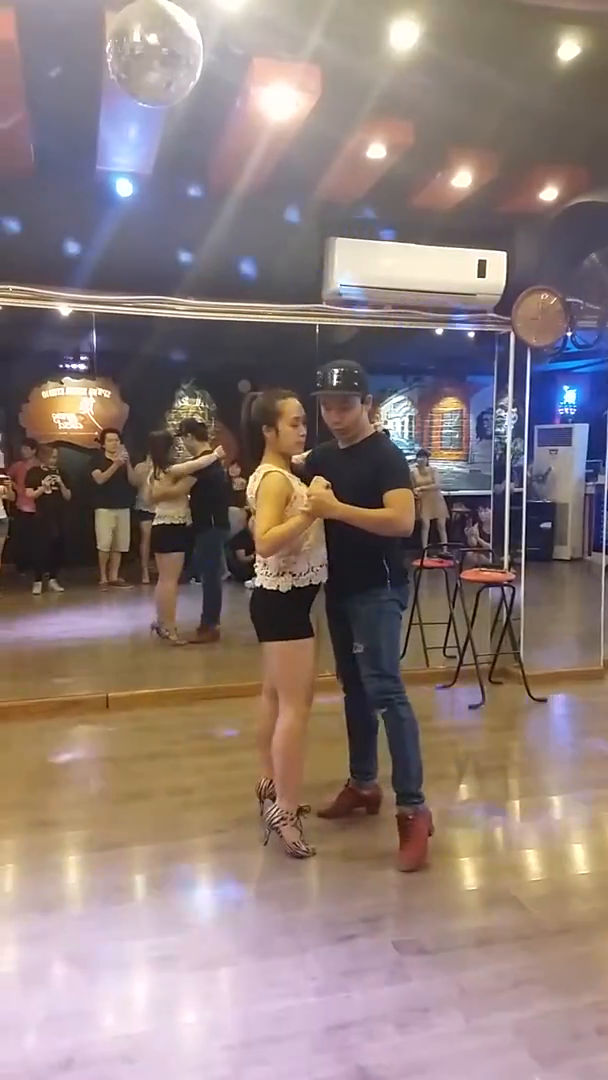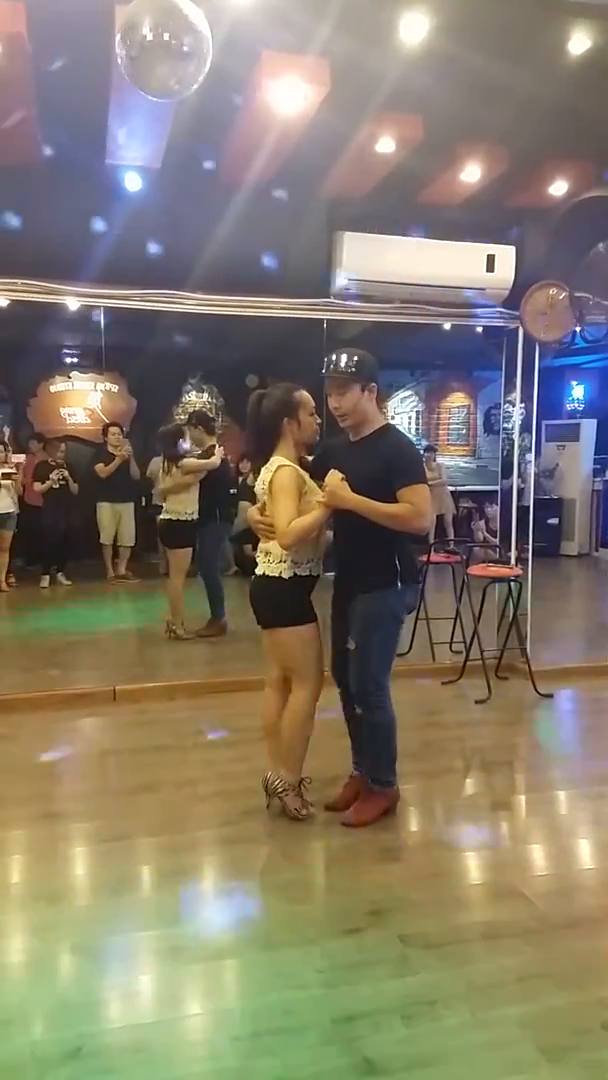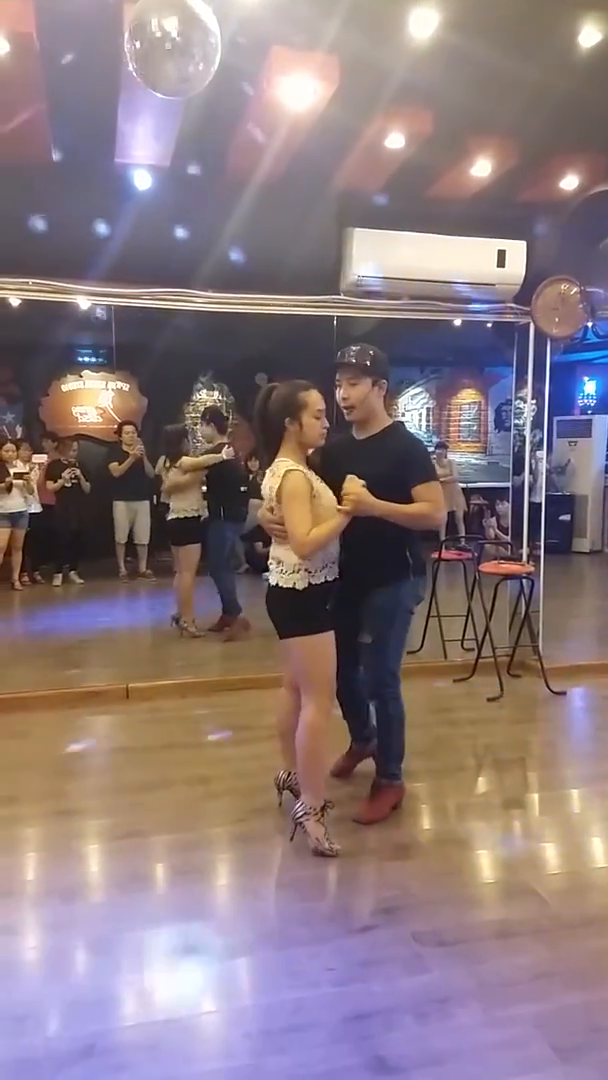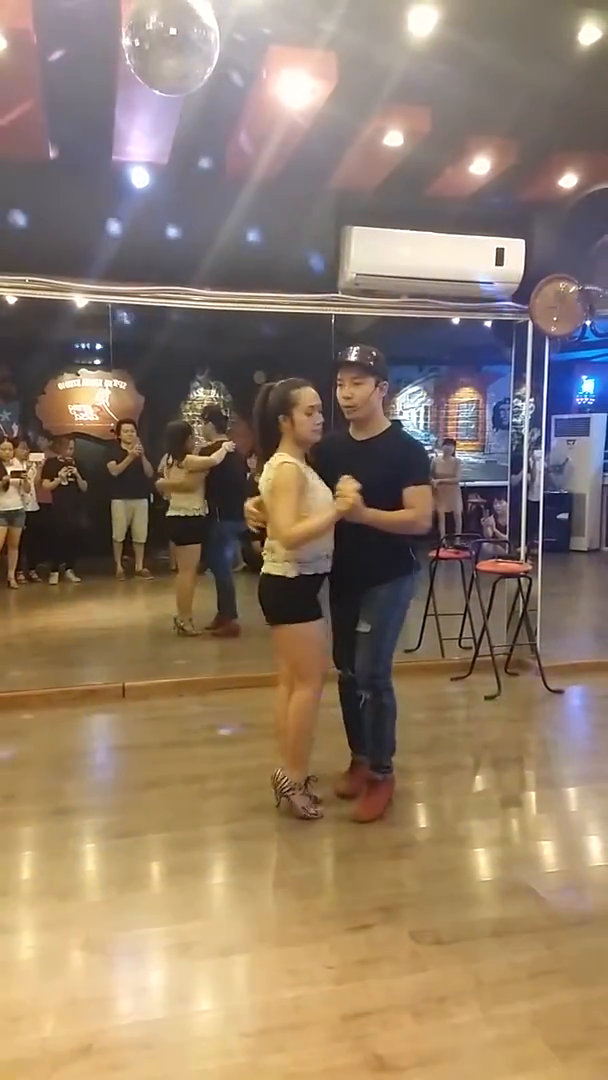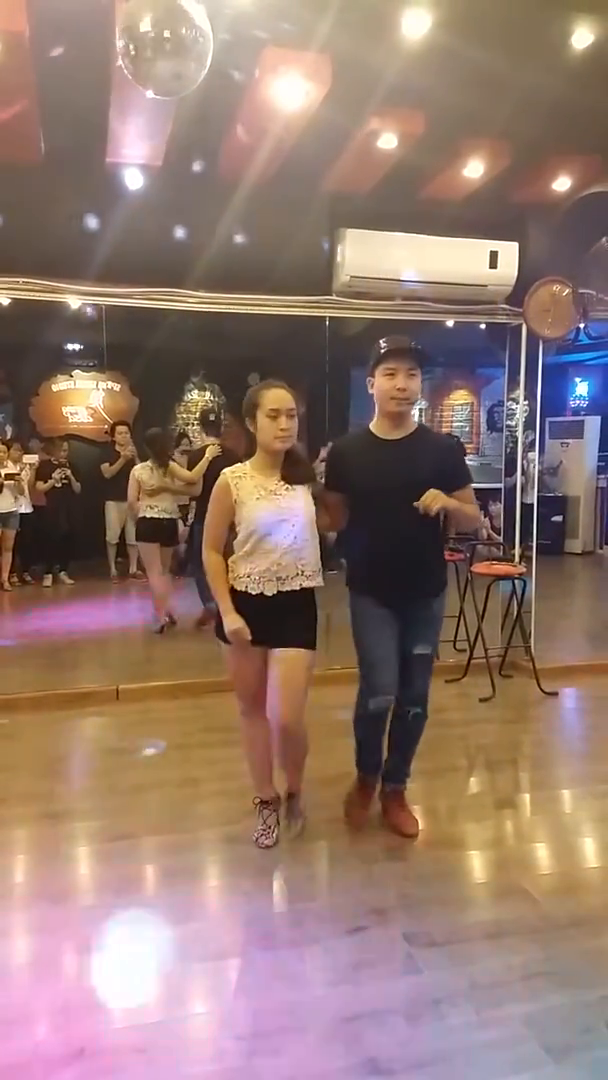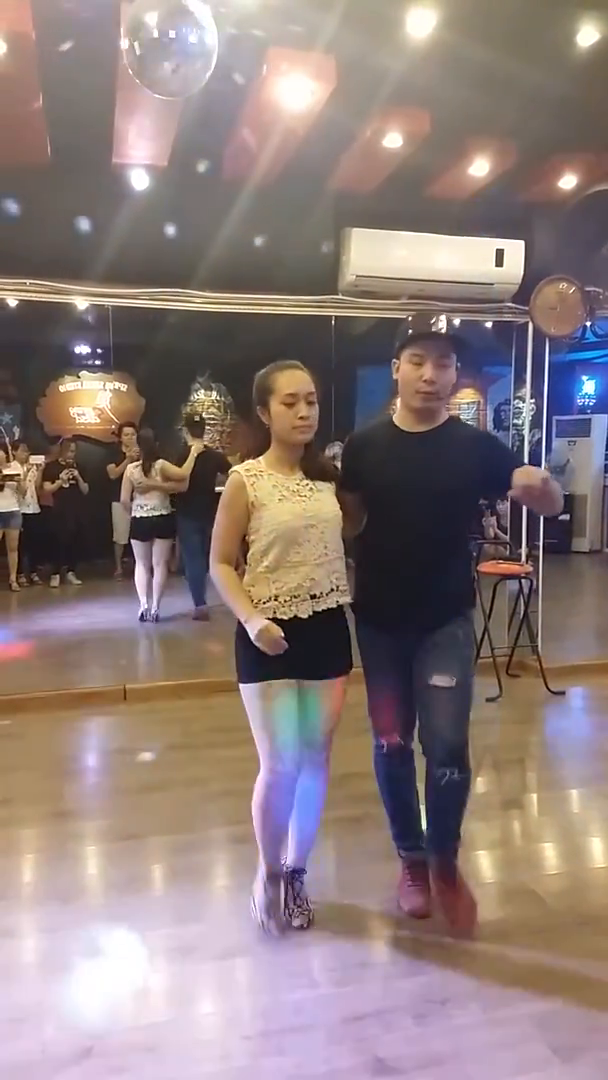
dt=0.7s
person 1, frame 1
left shoulder: (385, 456)
right shoulder: (322, 457)
left elbow: (403, 522)
left wrist: (336, 508)
left hip: (378, 588)
right hip: (340, 586)
left knee: (384, 690)
right knee: (354, 685)
left ankle: (413, 809)
right ankle: (363, 782)
person 1, frame 2
left shoulder: (398, 450)
right shoulder: (335, 451)
left elbow: (420, 518)
left wrist: (352, 500)
right wrist: (258, 512)
left hip: (387, 585)
right hip: (349, 580)
left knee: (367, 684)
right knee: (345, 678)
left ankle: (383, 787)
right ankle: (362, 772)
person 1, frame 3
left shoulder: (405, 447)
right shoulder: (336, 450)
left elbow: (434, 514)
left wrist: (374, 506)
right wrist: (270, 515)
left hip: (393, 581)
right hip: (349, 577)
left knee: (380, 679)
right knee: (341, 666)
left ankle: (390, 780)
right ankle: (363, 740)
person 1, frame 4
left shoulder: (406, 449)
right shoulder: (329, 448)
left elbow: (420, 519)
left wrist: (362, 513)
right wrist: (256, 507)
left hip: (389, 578)
right hip: (343, 576)
left knee: (372, 673)
right knee: (348, 671)
left ankle: (382, 774)
right ankle: (360, 758)
person 1, frame 5
left shoulder: (441, 450)
right shoulder: (346, 452)
left elbow: (472, 522)
right elbow: (337, 518)
left wrist: (447, 505)
left hip: (426, 592)
right hip: (371, 591)
left knee: (414, 700)
right knee: (377, 695)
left ankle: (396, 787)
right ankle: (365, 778)
person 1, frame 6
left shoulder: (476, 446)
right shoulder: (363, 446)
left elbow: (551, 508)
right elbow: (349, 520)
left wrist: (540, 484)
left hip: (447, 618)
right hip: (379, 618)
left knee: (447, 747)
right knee: (392, 744)
left ankle: (447, 861)
right ankle: (414, 860)
person 2, frame 1
left shoulder: (282, 473)
right shoulder: (273, 479)
right elbow: (264, 543)
right wrist: (308, 513)
left hip: (280, 596)
right hip: (283, 599)
left knee: (275, 694)
right knee: (295, 703)
left ankle: (270, 783)
right ankle: (284, 811)
person 2, frame 2
left shoulder: (280, 468)
right shoulder: (285, 472)
right elbow: (288, 535)
right wrist: (328, 504)
left hip: (273, 585)
right hip: (285, 587)
left knee: (278, 682)
right knee: (306, 684)
left ankle: (277, 774)
right ankle: (289, 781)
person 2, frame 3
left shoulder: (285, 468)
right shoulder: (295, 476)
right elbow: (306, 545)
right wrist: (346, 513)
left hip: (288, 590)
right hip: (302, 594)
left knee: (296, 687)
right knee: (319, 699)
left ankle: (289, 772)
right ankle: (310, 808)
person 2, frame 4
left shoulder: (284, 464)
right shoulder: (289, 469)
right elbow: (289, 535)
right wrist: (340, 509)
left hip: (285, 583)
right hip: (292, 585)
left knee: (291, 681)
right knee: (309, 683)
left ankle: (288, 773)
right ankle: (294, 779)
person 2, frame 5
left shoulder: (306, 477)
right shoulder: (232, 481)
right elbow: (212, 550)
right wrist: (227, 611)
left hip: (296, 605)
right hip: (243, 605)
left knee: (285, 717)
right knee: (253, 710)
left ankle: (292, 792)
right ankle: (265, 801)
person 2, frame 6
left shoulder: (328, 475)
right shoulder: (245, 479)
left elbow: (351, 536)
right elbow: (221, 564)
right wrist: (251, 618)
left hip: (328, 628)
right hip: (268, 634)
left knee: (314, 757)
right knee: (280, 765)
left ankle: (296, 870)
right ankle: (268, 868)
